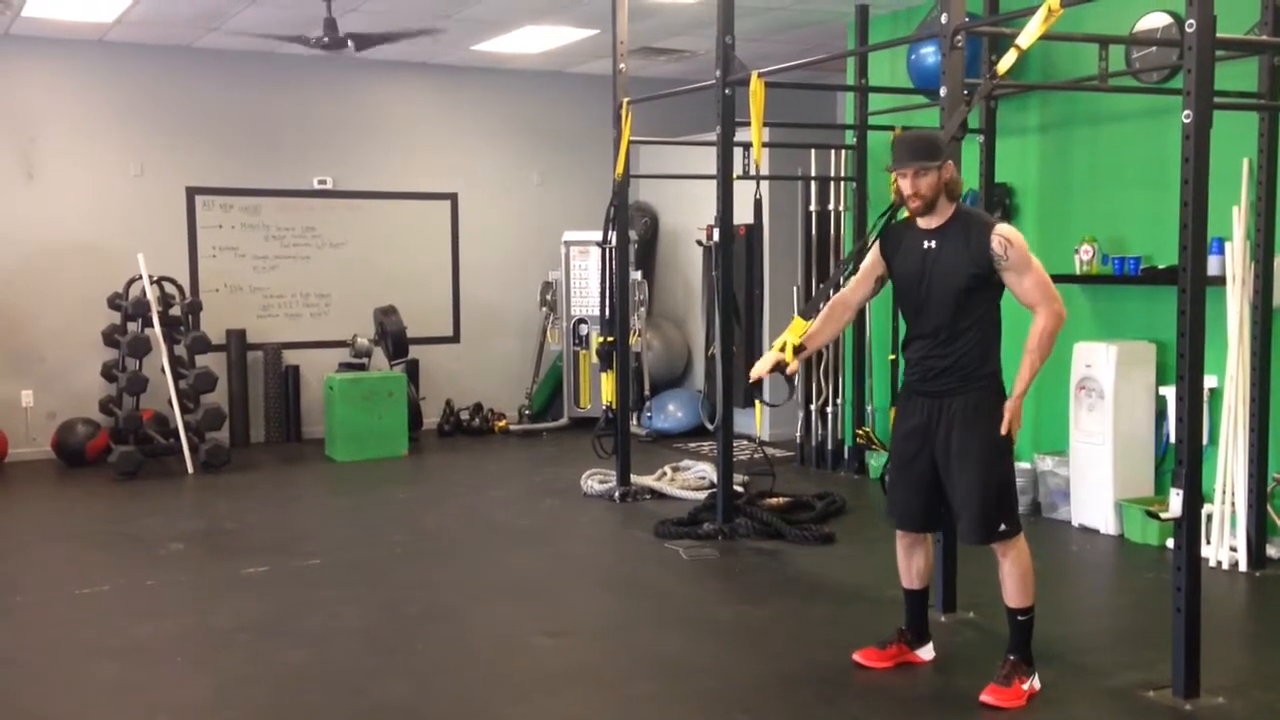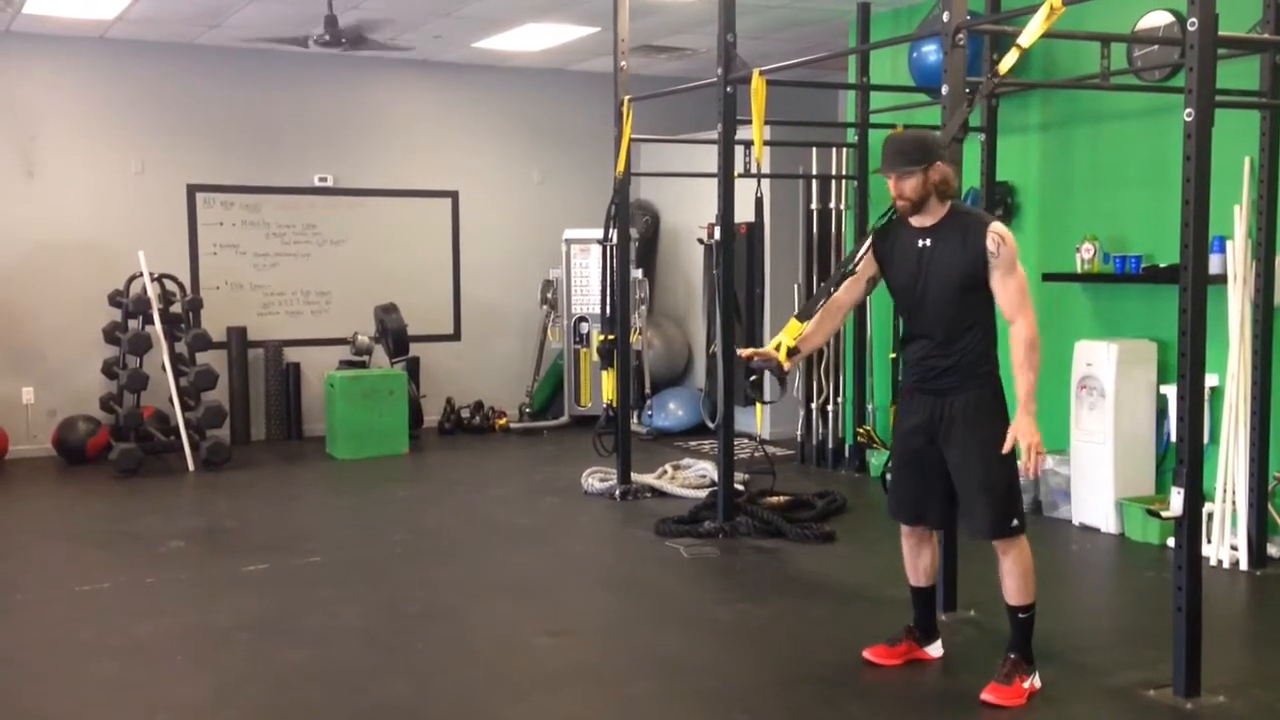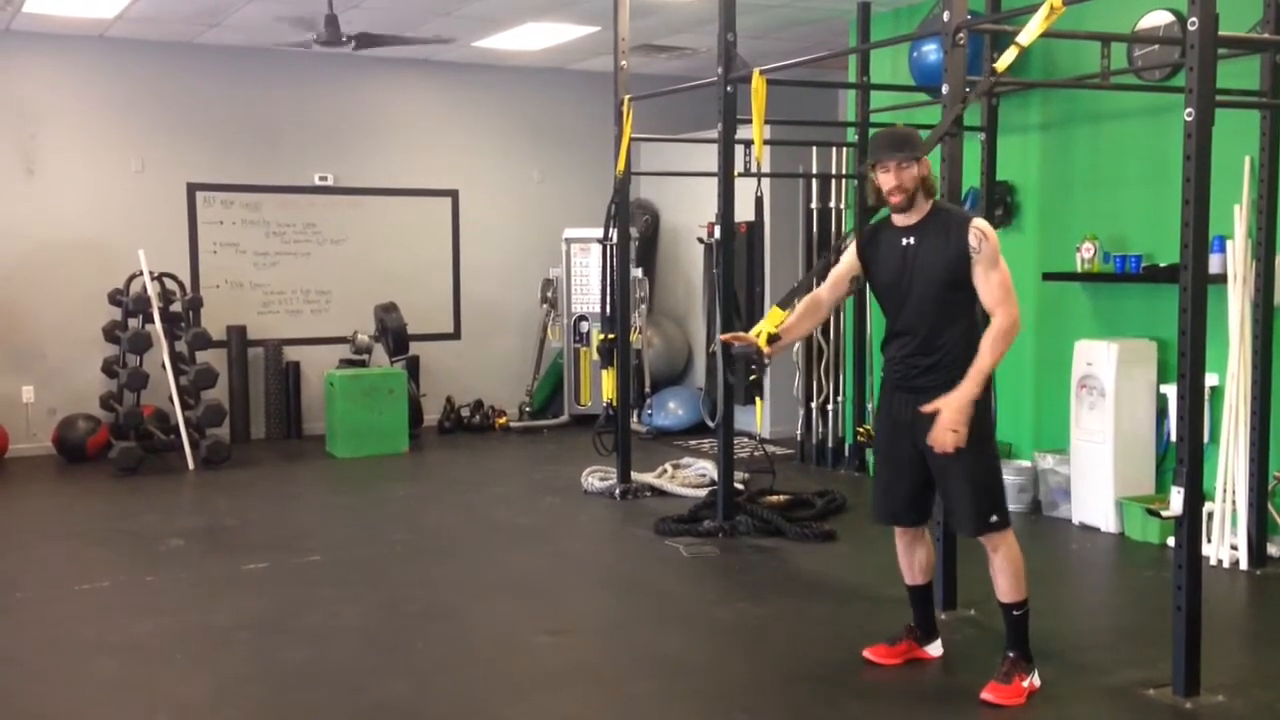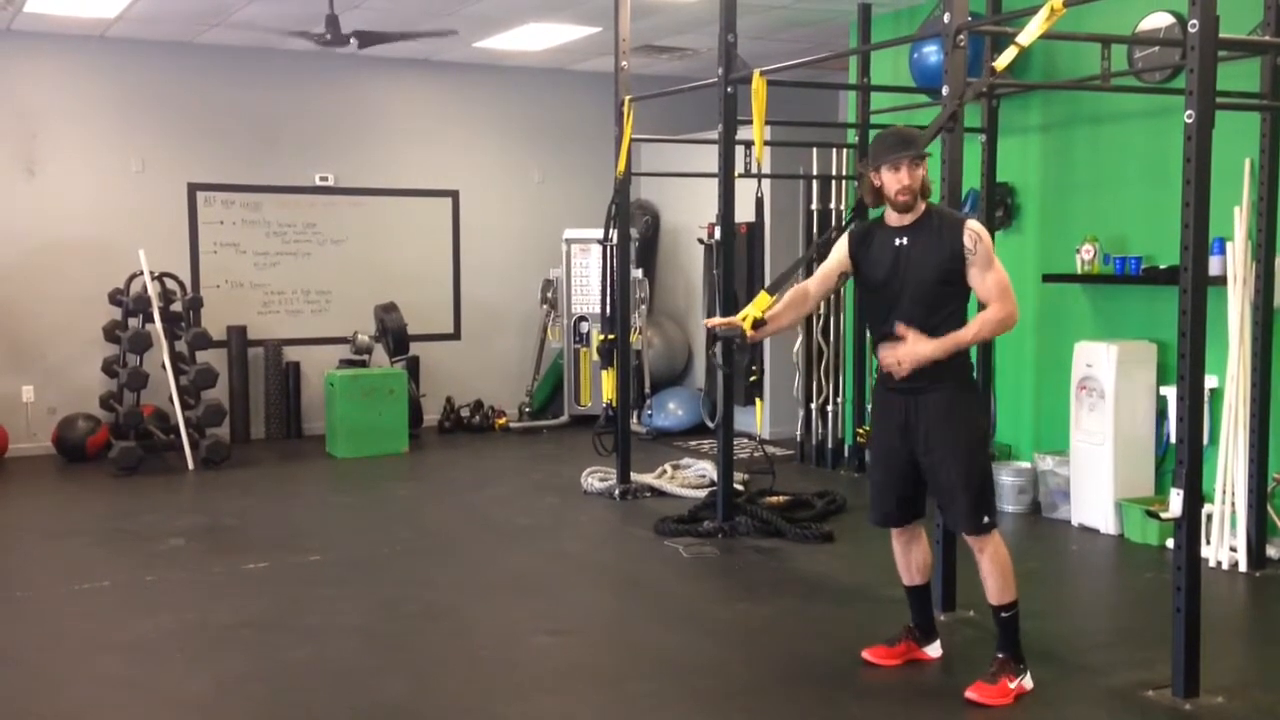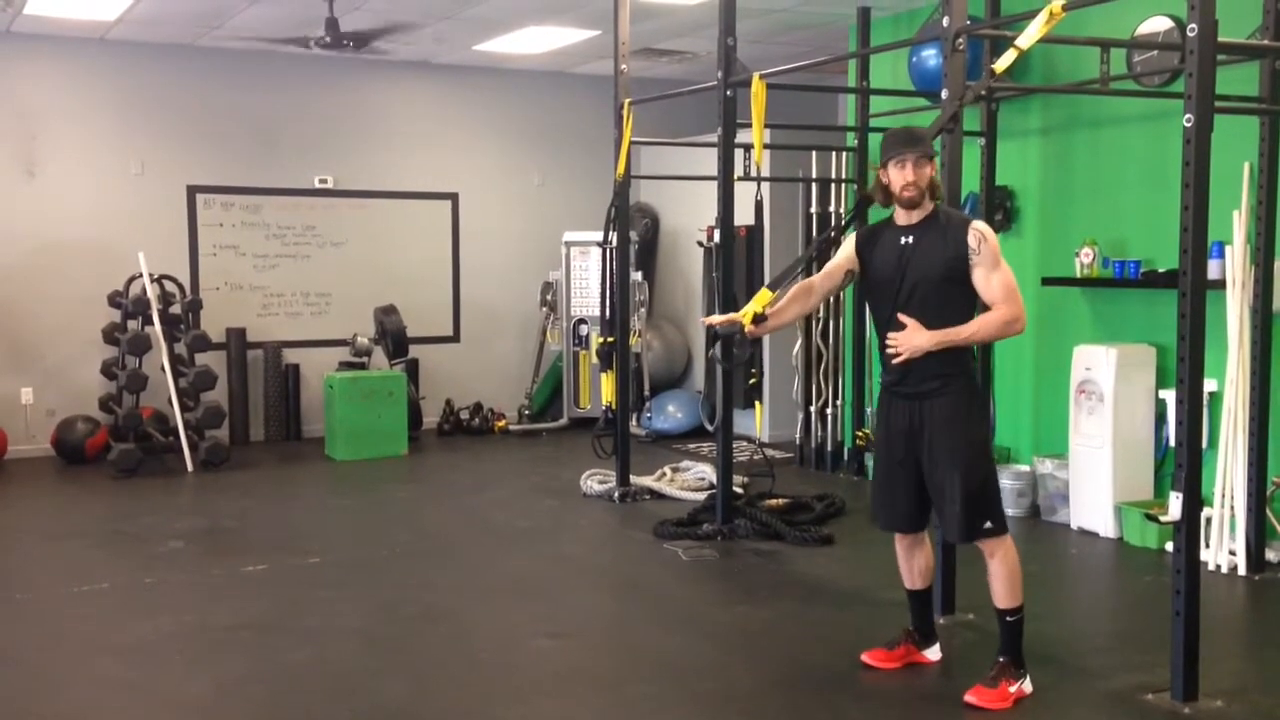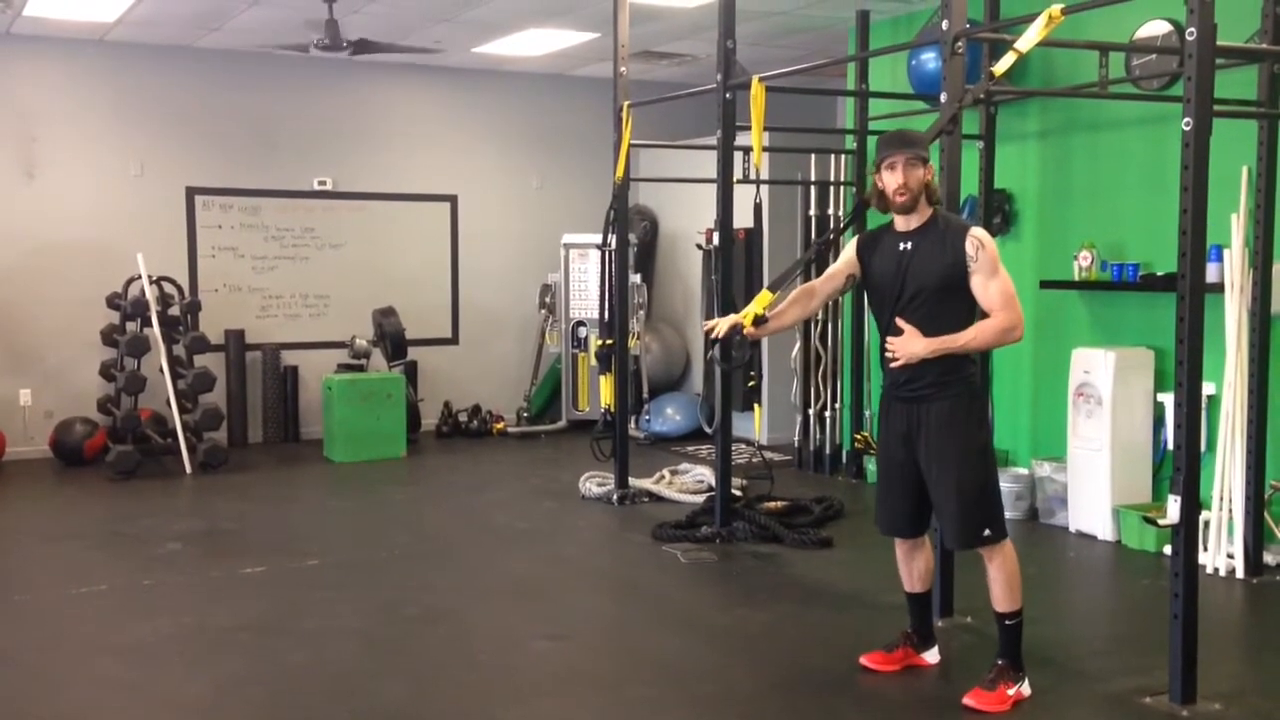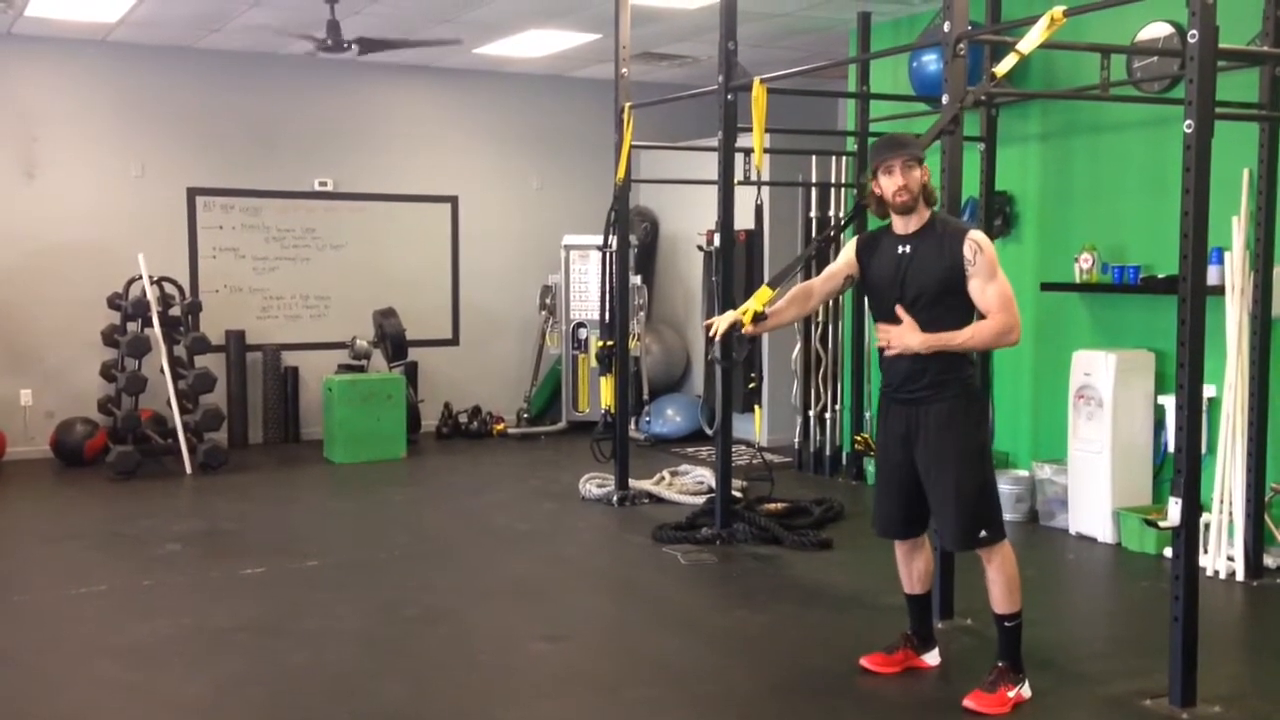
dt=0.3s
person 1, frame 1
left shoulder: (991, 237)
right shoulder: (891, 241)
left elbow: (1049, 309)
right elbow: (847, 301)
left wrist: (1018, 393)
right wrist: (795, 349)
left hip: (974, 404)
right hip: (915, 402)
left knee: (1001, 532)
right knee: (909, 525)
left ankle: (1021, 662)
right ankle: (915, 636)
person 1, frame 2
left shoulder: (986, 235)
right shoulder: (885, 240)
left elbow: (1022, 322)
right elbow: (842, 301)
left wrist: (1025, 413)
right wrist: (790, 351)
left hip: (975, 402)
right hip: (915, 400)
left knee: (1003, 531)
right knee: (914, 522)
left ankle: (1021, 661)
right ankle: (924, 634)
person 1, frame 3
left shoulder: (968, 232)
right shoulder: (868, 242)
left elbow: (1005, 316)
right elbow: (822, 299)
left wrist: (965, 396)
right wrist: (771, 340)
left hip: (955, 399)
right hip: (898, 398)
left knee: (990, 528)
right knee: (905, 522)
left ankle: (1020, 660)
right ankle: (924, 633)
person 1, frame 4
left shoulder: (962, 232)
right shoulder: (858, 242)
left elbow: (1005, 311)
right elbow: (809, 293)
left wrist: (934, 348)
right wrist: (755, 327)
left hip: (949, 397)
right hip: (892, 399)
left knee: (978, 529)
right knee: (900, 521)
left ankle: (1011, 661)
right ankle: (922, 634)
person 1, frame 5
left shoulder: (968, 234)
right shoulder: (866, 242)
left elbow: (1012, 316)
right elbow: (815, 289)
left wrist: (933, 339)
right wrist: (755, 323)
left hip: (953, 401)
right hip: (897, 401)
left knee: (988, 531)
right knee: (905, 525)
left ankle: (1013, 666)
right ankle: (922, 637)
person 1, frame 6
left shoulder: (967, 240)
right shoulder: (867, 247)
left elbow: (1010, 323)
right elbow: (814, 293)
left wrist: (930, 346)
right wrist: (755, 325)
left hip: (953, 406)
right hip: (898, 405)
left knee: (988, 536)
right knee: (905, 528)
left ankle: (1012, 668)
right ankle: (921, 640)
person 1, frame 7
left shoulder: (964, 242)
right shoulder: (865, 249)
left elbow: (1007, 326)
right elbow: (813, 292)
left wrist: (924, 341)
right wrist: (754, 320)
left hip: (951, 407)
right hip: (896, 407)
left knee: (985, 536)
right knee: (904, 528)
left ankle: (1012, 670)
right ankle: (921, 641)
